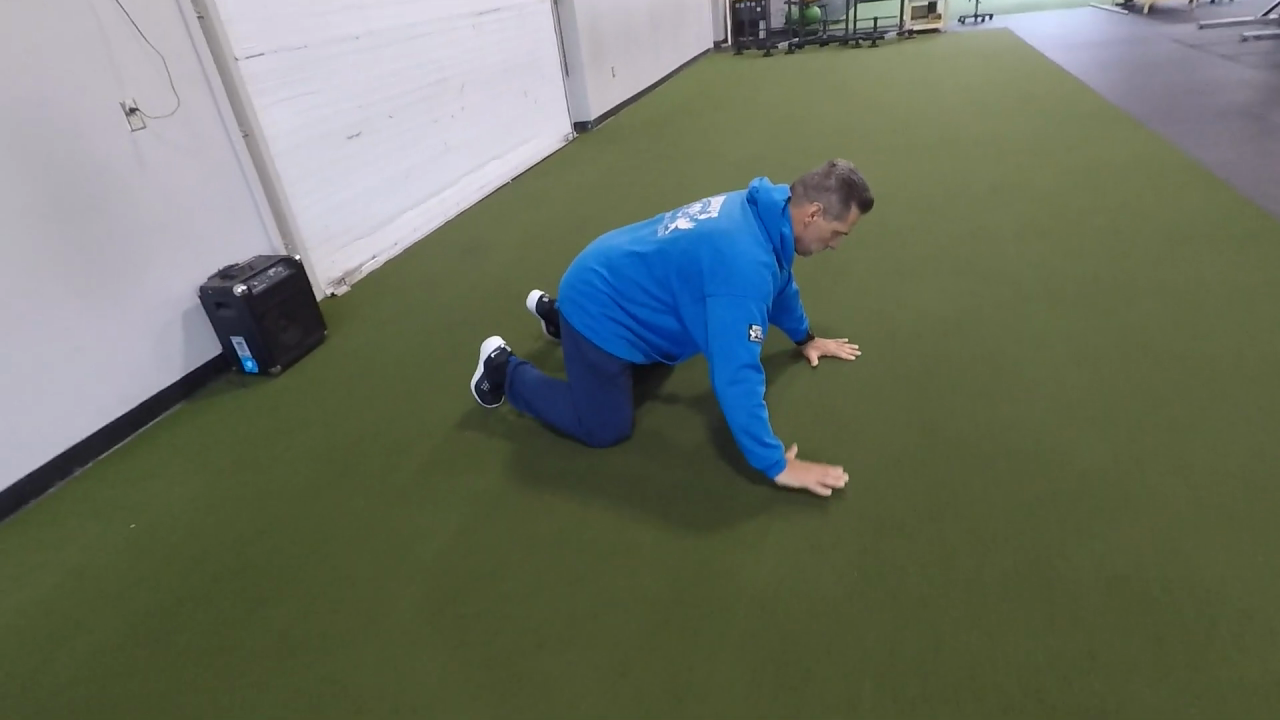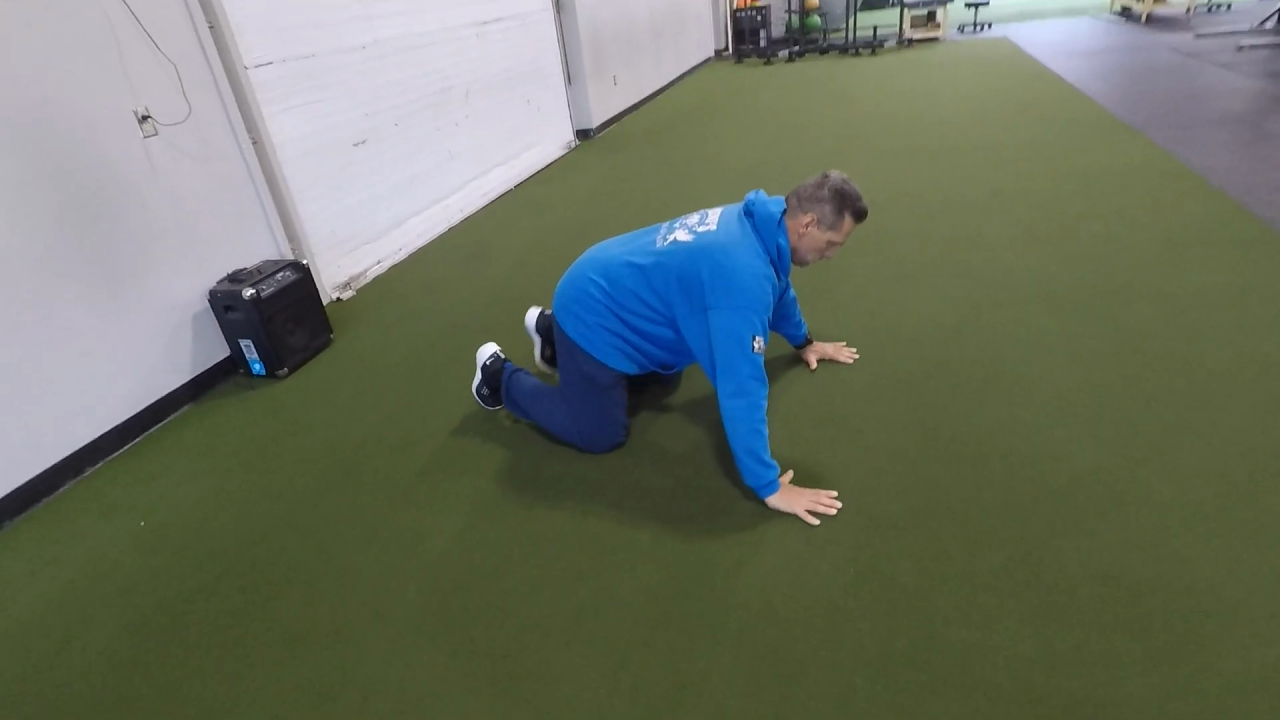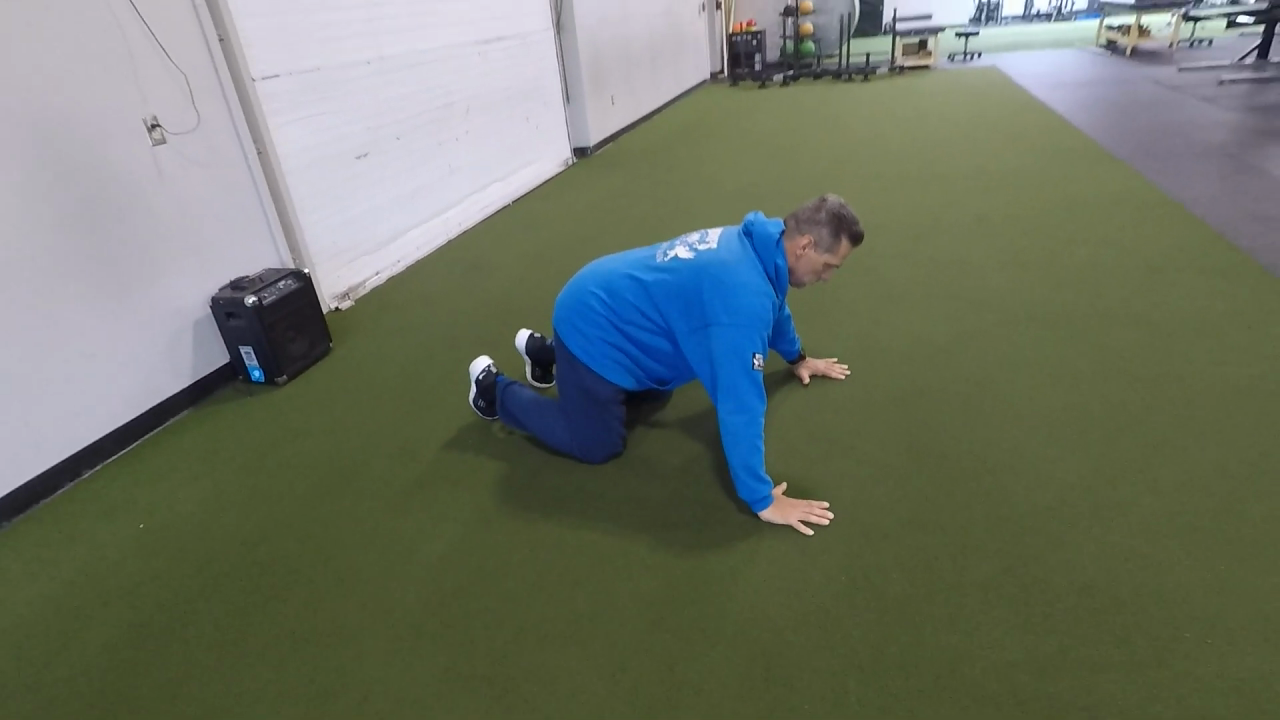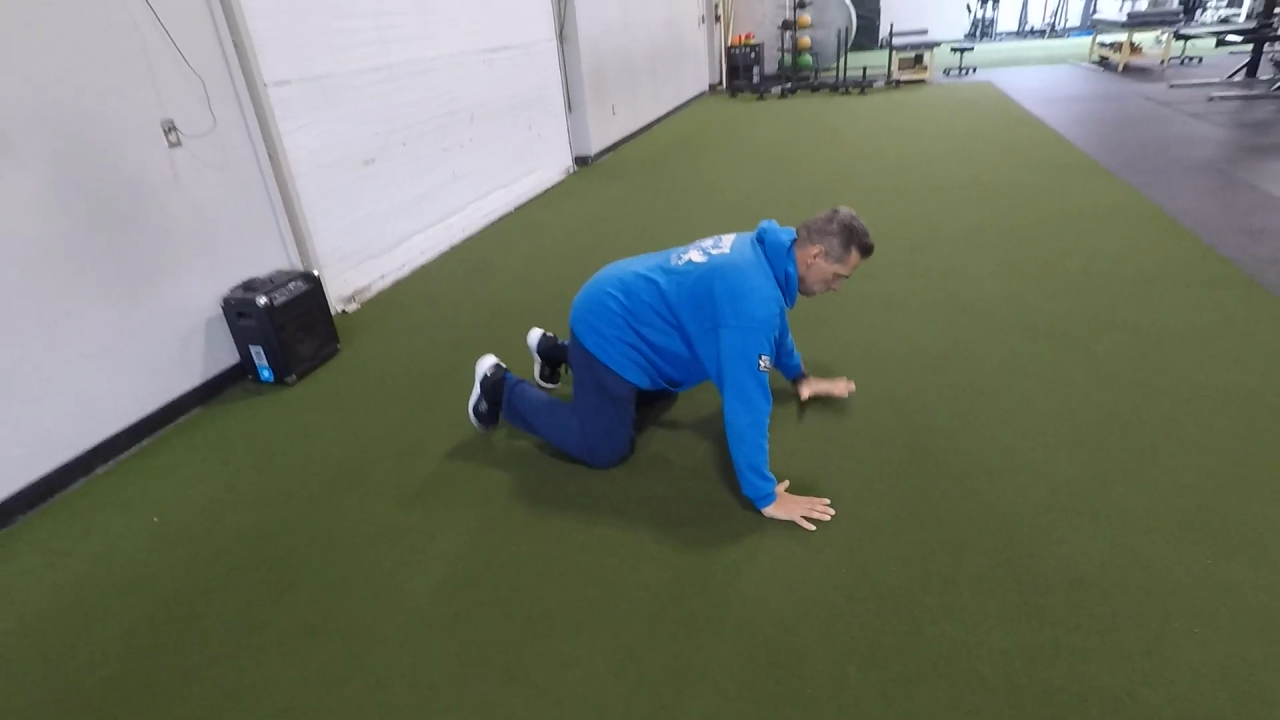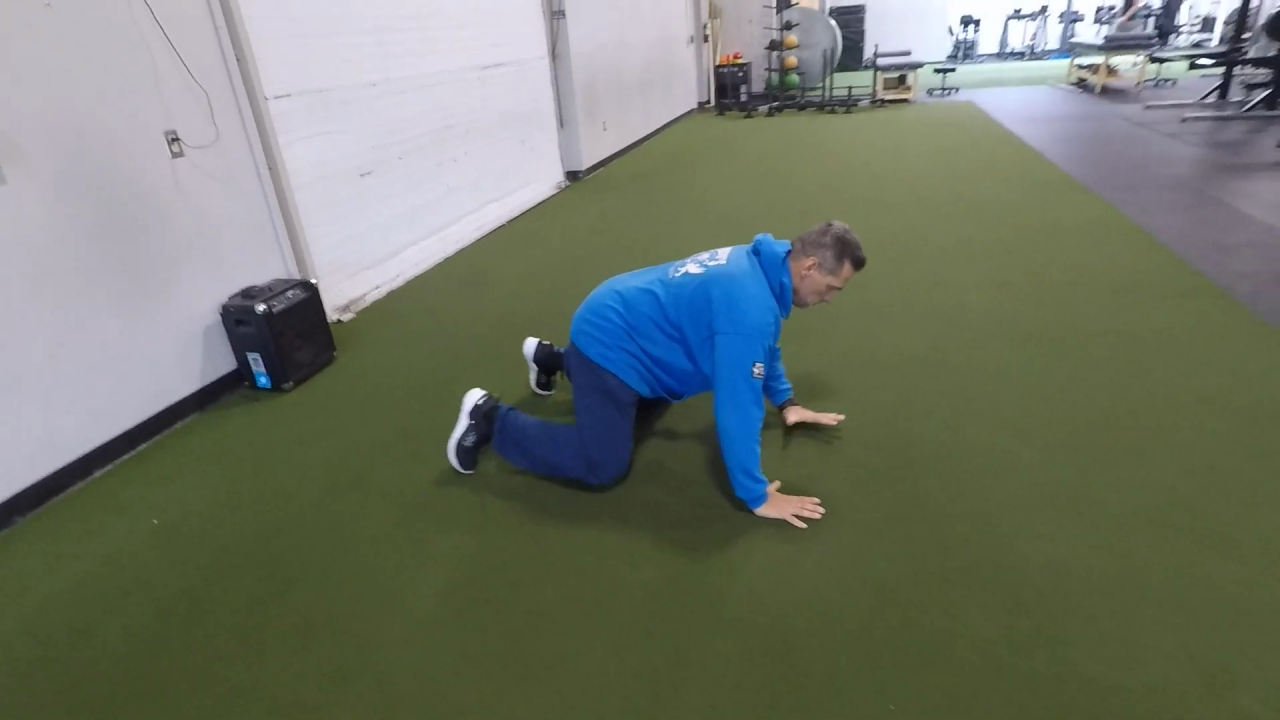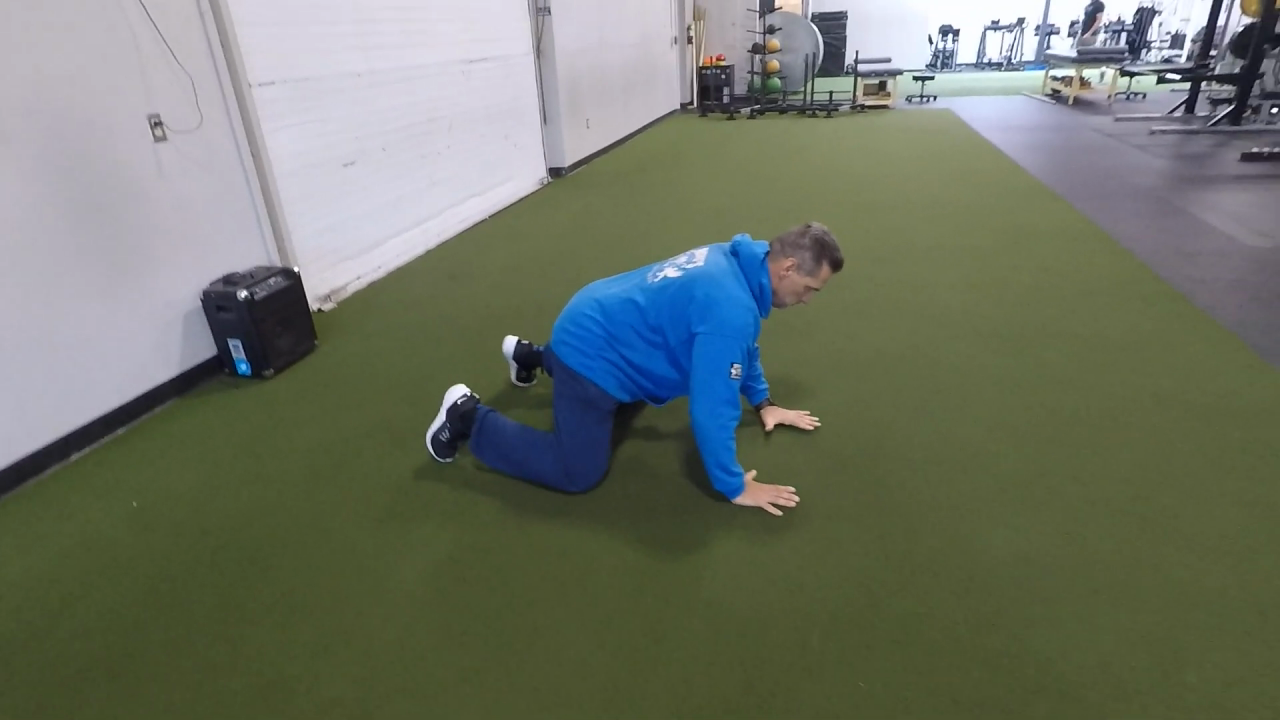
dt=0.2s
person 1, frame 1
left shoulder: (763, 210)
right shoulder: (745, 262)
left elbow: (779, 281)
right elbow: (736, 376)
left wrist: (805, 338)
right wrist: (777, 465)
left hip: (611, 280)
right hip: (598, 309)
left knee: (660, 361)
right knee: (606, 428)
left ankle: (555, 312)
right ankle: (505, 369)
person 1, frame 2
left shoulder: (757, 223)
right shoulder: (744, 273)
left elbow: (777, 289)
right elbow: (741, 389)
left wrist: (804, 342)
right wrist: (769, 486)
left hip: (606, 285)
right hip: (594, 316)
left knee: (666, 375)
right knee: (602, 435)
left ankle: (553, 328)
right ankle: (500, 375)
person 1, frame 3
left shoulder: (757, 244)
right shoulder: (745, 294)
left elbow: (774, 307)
right elbow: (741, 405)
left wrist: (797, 358)
right wrist: (761, 500)
left hip: (604, 299)
right hip: (592, 328)
left knee: (655, 392)
right knee: (599, 445)
left ankle: (547, 350)
right ankle: (495, 388)
person 1, frame 4
left shoulder: (766, 252)
right shoulder: (754, 297)
right elbow: (746, 404)
left wrist: (799, 376)
right wrist: (765, 496)
left hip: (617, 303)
right hip: (608, 328)
left knee: (658, 394)
right knee: (606, 449)
left ankle: (556, 350)
right ankle: (500, 388)
person 1, frame 5
left shoulder: (760, 264)
right shoulder: (751, 307)
left elbow: (764, 346)
right elbow: (739, 409)
left wrist: (786, 403)
right wrist: (757, 497)
left hip: (617, 318)
right hip: (609, 341)
left knee: (653, 402)
right knee: (602, 466)
left ankle: (554, 358)
right ankle: (491, 420)
person 1, frame 6
left shoulder: (737, 263)
right shoulder: (731, 308)
left elbow: (742, 347)
right elbow: (714, 408)
left wrist: (763, 403)
right wrist: (733, 487)
left hip: (596, 323)
right hip: (590, 351)
left knee: (631, 399)
right knee: (578, 473)
left ankle: (533, 355)
right ankle: (468, 417)
